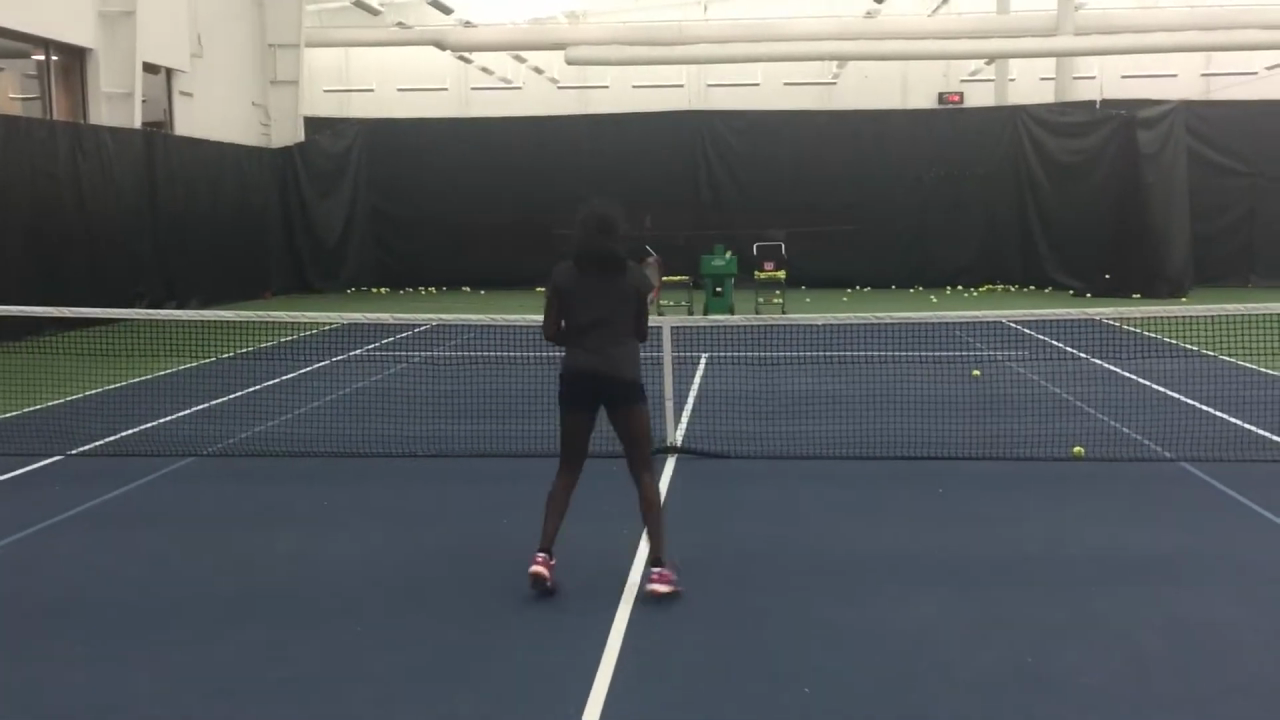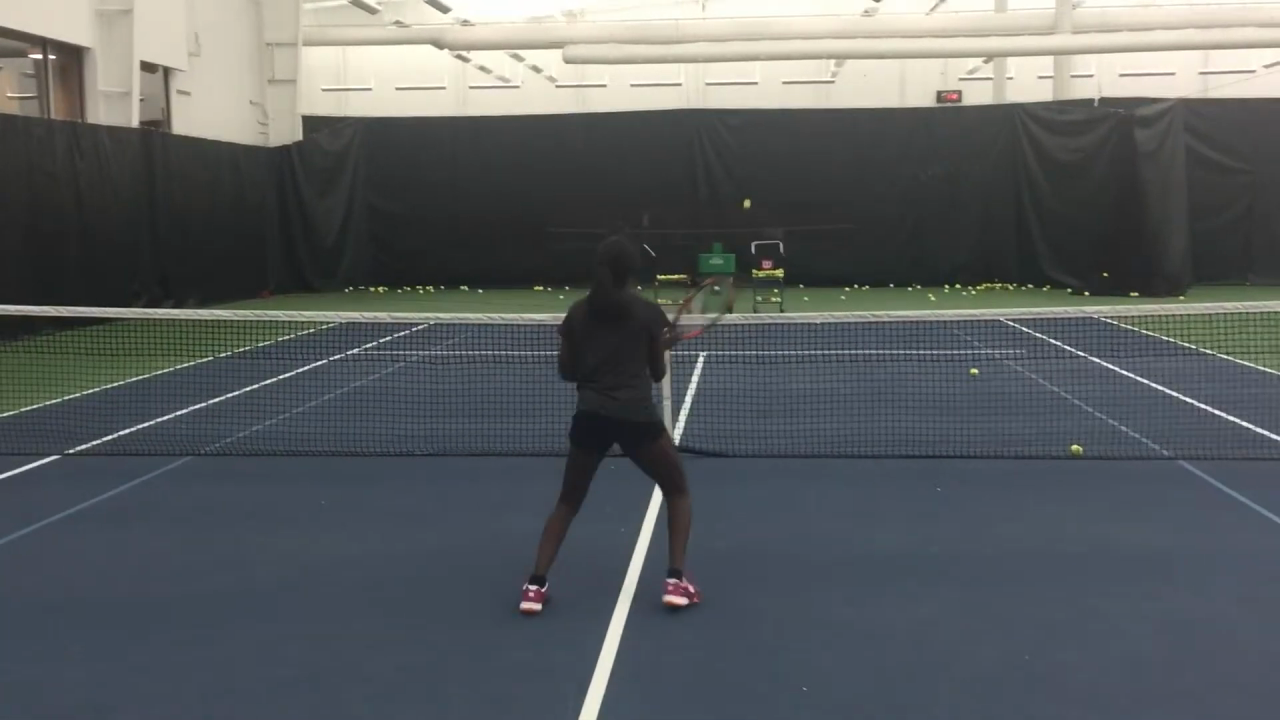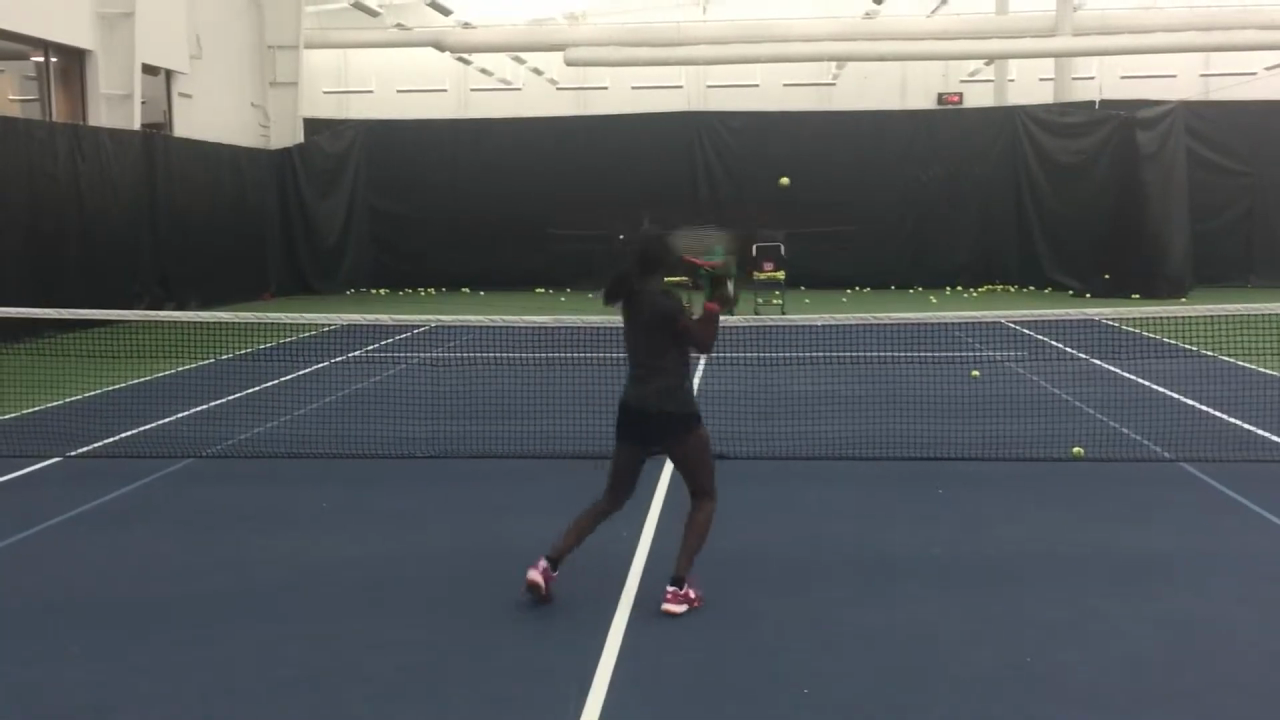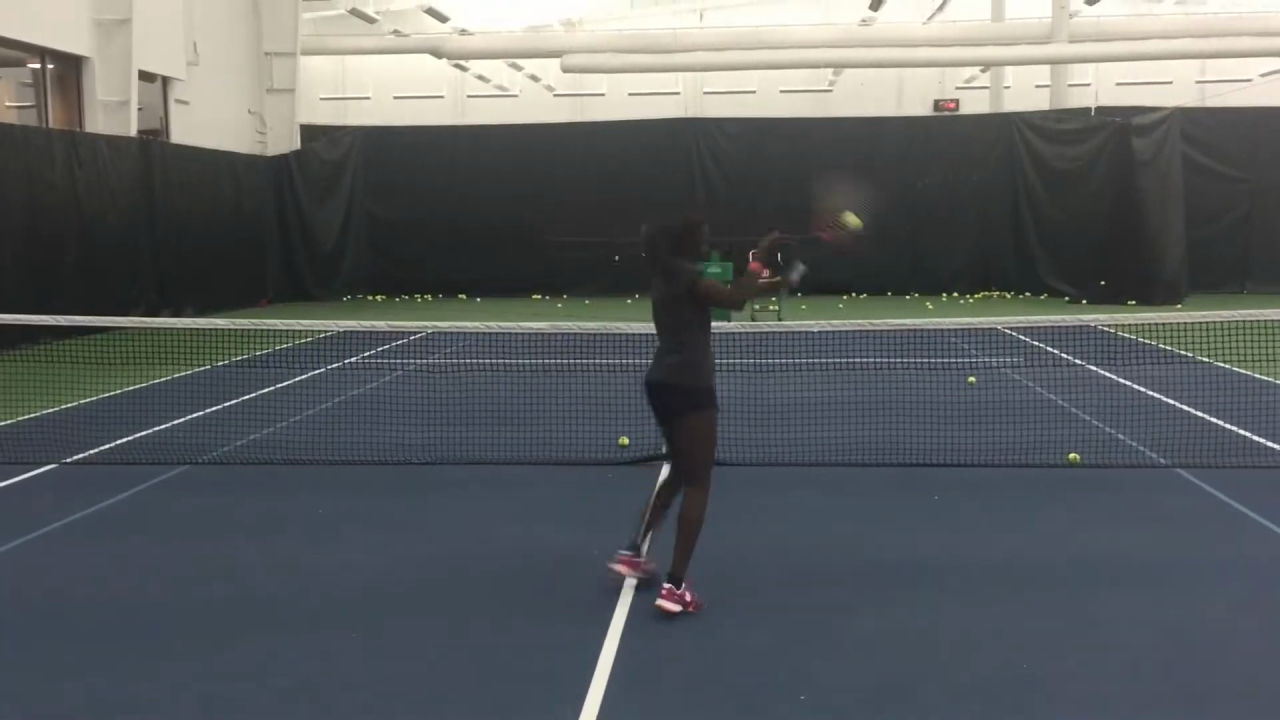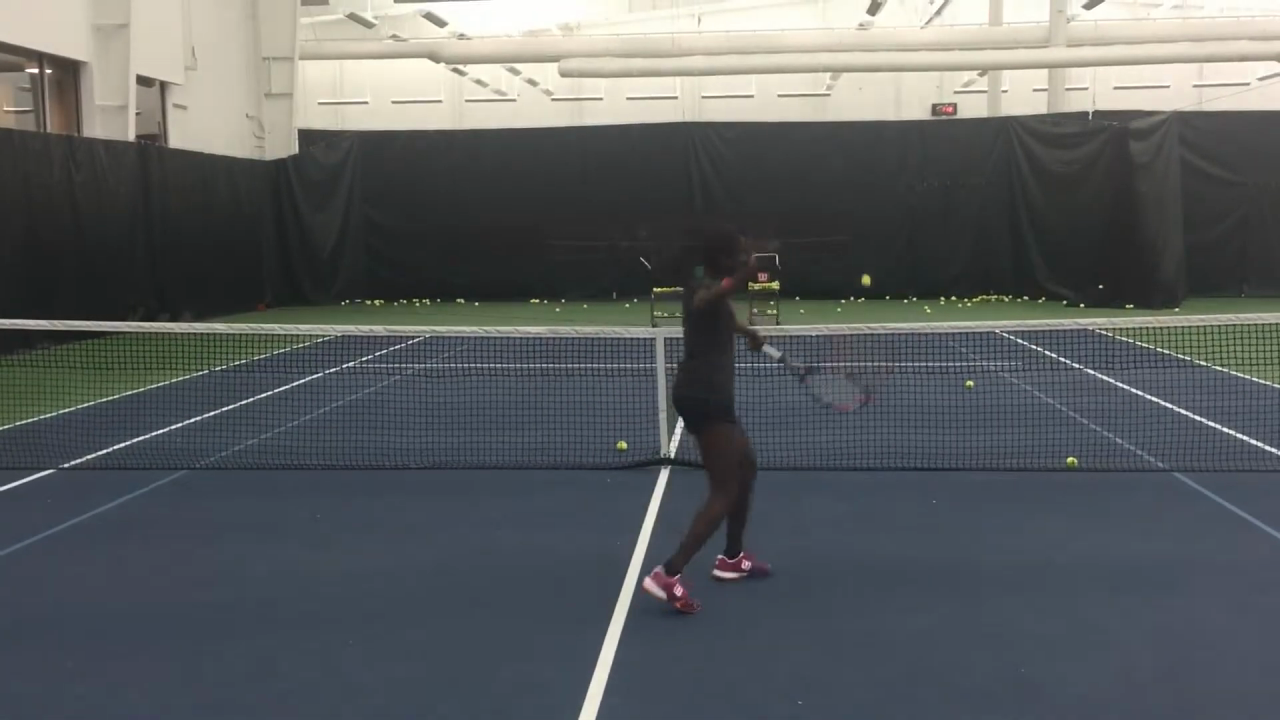
dt=0.2s
person 1, frame 1
left shoulder: (563, 274)
right shoulder: (634, 274)
left elbow: (551, 333)
right elbow: (641, 333)
left hip: (577, 375)
right hip: (621, 376)
left knee: (568, 470)
right knee: (643, 471)
left ankle: (543, 556)
right ankle: (658, 567)
person 1, frame 2
left shoulder: (578, 312)
right shoulder: (648, 311)
left elbow: (567, 371)
right elbow: (657, 372)
right wrist: (664, 342)
left hip: (591, 415)
right hip: (637, 416)
left knee: (568, 503)
right knee: (678, 493)
left ankle: (535, 585)
right ankle: (676, 580)
person 1, frame 3
left shoulder: (632, 295)
right shoulder: (666, 298)
right elbow: (704, 343)
left wrist: (713, 303)
right wrist: (717, 296)
left hip: (632, 407)
right hip: (671, 409)
left knee: (613, 498)
right knee: (704, 496)
left ankle: (547, 565)
right ankle: (677, 588)
person 1, frame 4
left shoulder: (669, 274)
right shoulder: (684, 274)
left elbow: (718, 296)
right elbow: (734, 300)
left wrist: (763, 283)
left hip: (662, 382)
right hip: (686, 386)
left knee: (681, 472)
right knee: (696, 483)
left ankle: (633, 551)
right ankle: (674, 586)
person 1, frame 5
left shoulder: (712, 285)
right shoulder: (708, 287)
right elbow: (701, 303)
left wrist: (744, 331)
right wrist: (733, 281)
left hip: (706, 395)
right hip: (705, 397)
left knee: (745, 468)
right knee: (725, 492)
left ankle: (732, 557)
right ankle: (668, 574)
